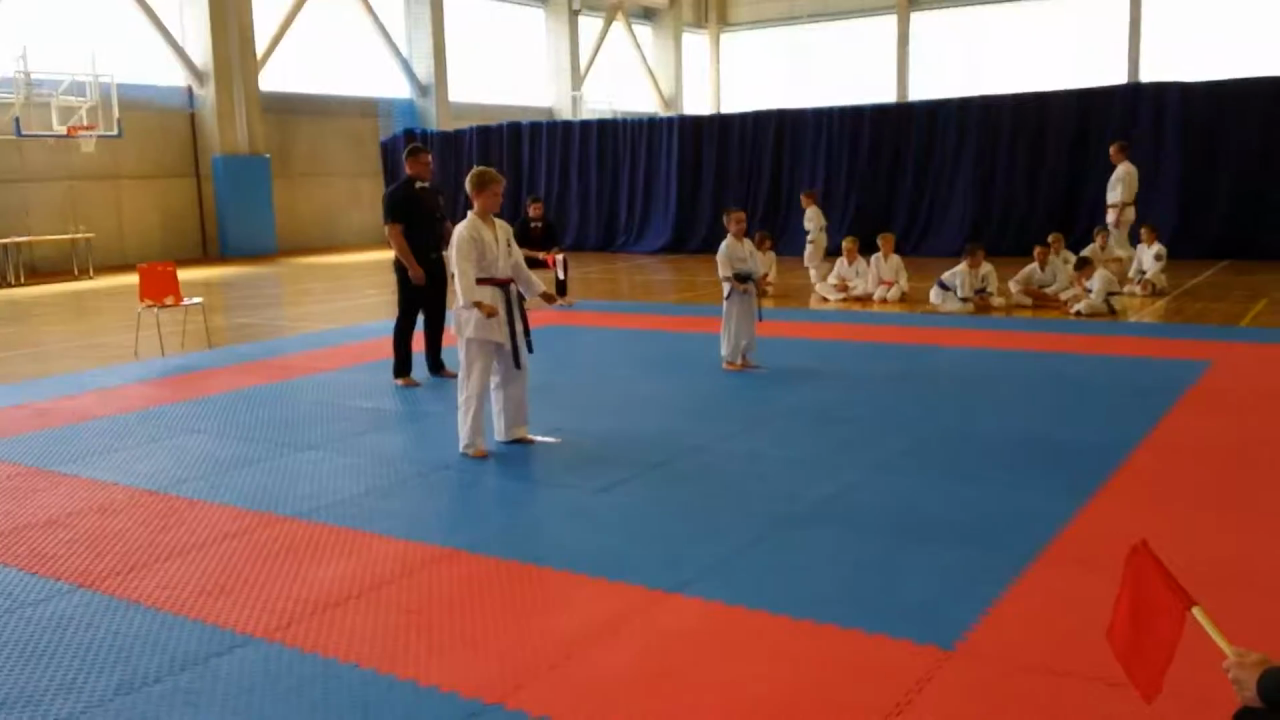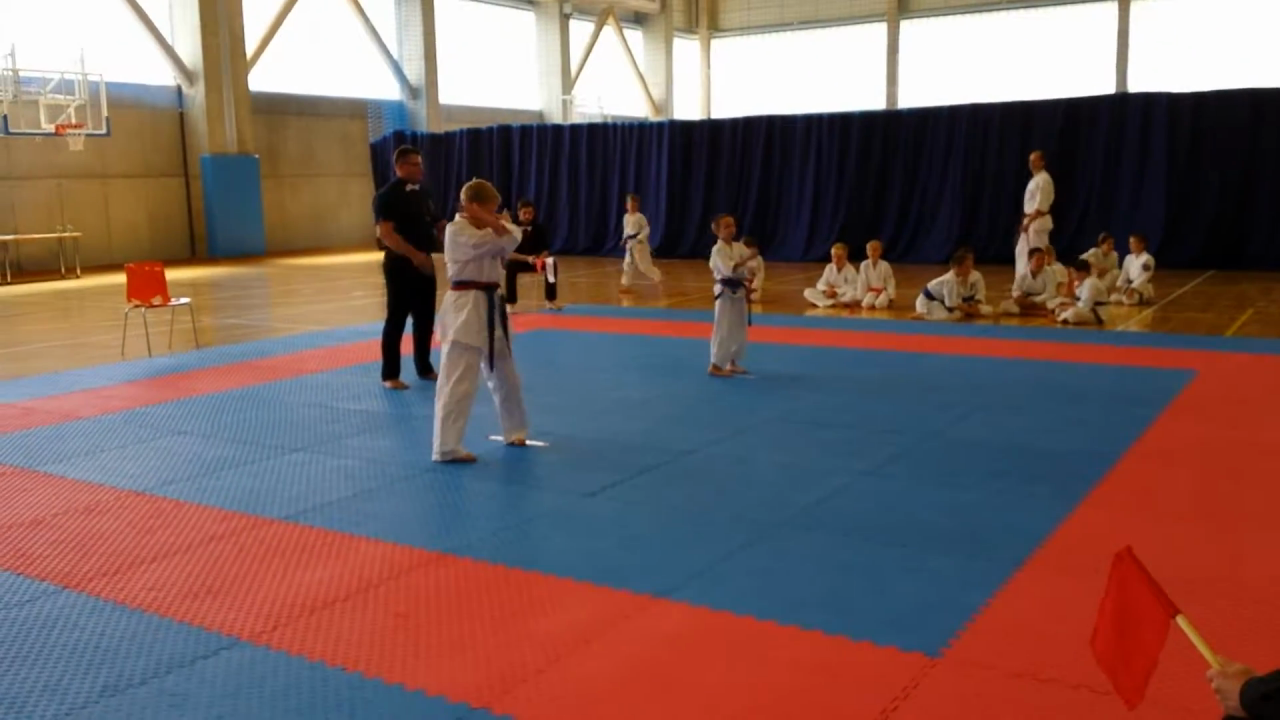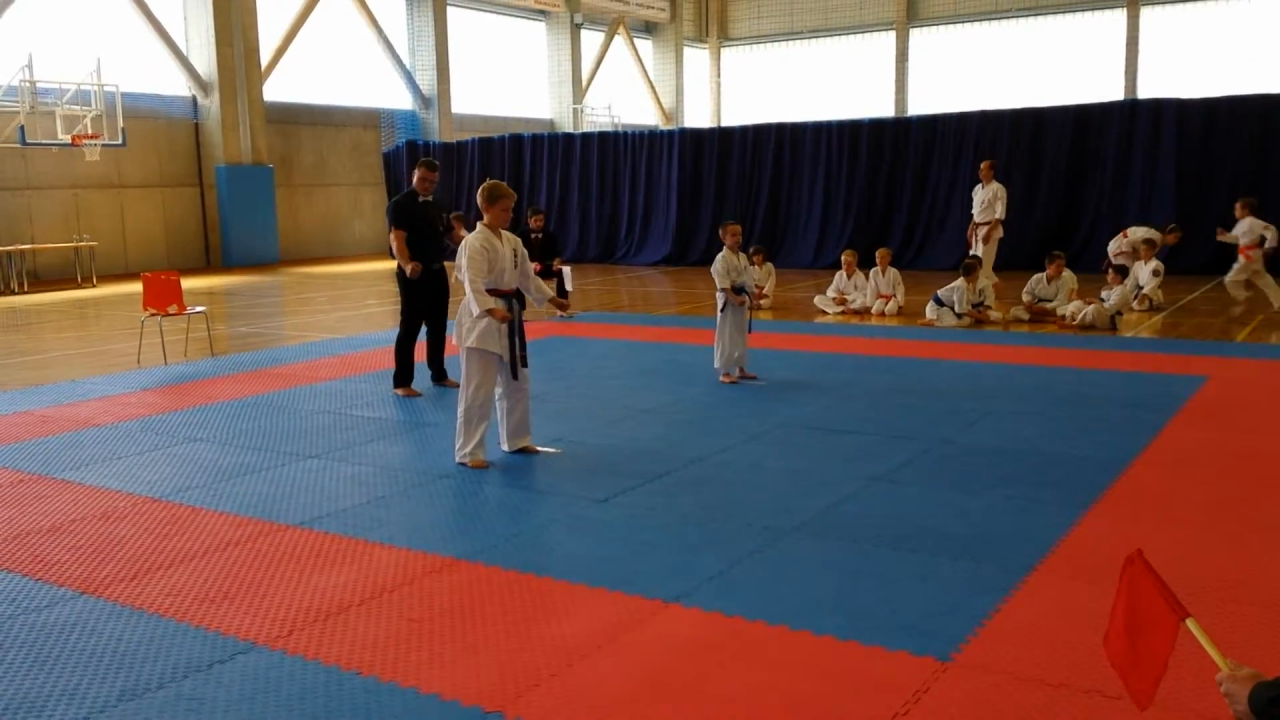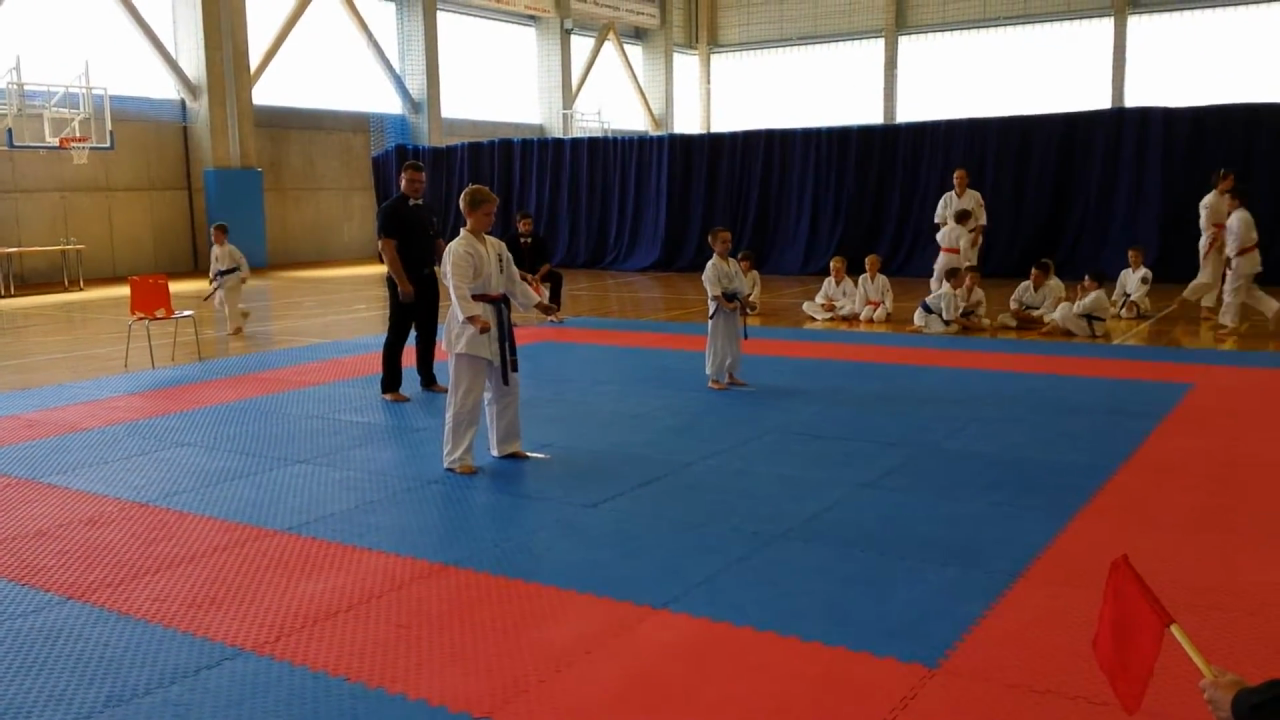
dt=1s
person 1, frame 1
left shoulder: (503, 228)
right shoulder: (466, 231)
left elbow: (517, 266)
right elbow: (464, 273)
left wrist: (540, 291)
right wrist: (478, 303)
left hip: (507, 304)
right hip: (479, 309)
left knee: (513, 372)
right knee: (476, 378)
left ankle: (511, 429)
right ankle: (471, 441)
person 1, frame 2
left shoulder: (486, 230)
right shoulder: (456, 231)
left elbow: (512, 239)
right elbow: (492, 242)
left wrist: (491, 221)
right wrist: (488, 223)
left hip: (490, 307)
right hip: (464, 309)
left knee: (505, 376)
right knee: (458, 382)
left ankle: (514, 430)
right ankle: (446, 448)
person 1, frame 3
left shoulder: (512, 241)
right shoulder: (475, 242)
left elbow: (527, 277)
right elbow: (474, 284)
left wrist: (551, 299)
right wrist: (491, 311)
left hip: (508, 316)
right hip: (481, 319)
left knee: (516, 384)
right knee: (478, 389)
left ankle: (516, 439)
right ankle: (468, 451)
person 1, frame 4
left shoulder: (497, 246)
right shoulder: (459, 249)
left elbow: (513, 281)
right elbow: (459, 290)
left wrist: (538, 303)
right wrist: (474, 318)
left hip: (498, 322)
right hip: (470, 327)
left knee: (506, 388)
right knee: (467, 395)
left ankle: (505, 445)
right ankle: (457, 458)
person 2, frame 1
left shoulder: (433, 192)
right shoulder: (397, 194)
left elbow: (445, 226)
right elbow: (393, 234)
right wrist: (412, 267)
left hip: (436, 262)
right hip: (411, 265)
left knee: (436, 316)
right knee: (407, 318)
left ankle: (436, 365)
right ankle: (401, 372)
person 2, frame 2
left shoulder: (423, 194)
right shoulder: (388, 195)
left elbow: (433, 226)
right elbow: (384, 233)
right wrist: (414, 255)
left hip: (424, 263)
right hip: (399, 265)
left knee: (425, 317)
right knee: (397, 319)
left ankle: (424, 368)
right ankle: (390, 374)
person 2, frame 3
left shoulder: (436, 206)
right shoulder: (400, 204)
left elbow: (450, 234)
right elbow: (396, 240)
right wrist: (407, 265)
left hip: (437, 272)
right hip: (414, 274)
left knee: (438, 325)
right knee: (410, 327)
left ankle: (439, 375)
right ankle: (402, 382)
person 2, frame 4
left shoulder: (427, 209)
right shoulder: (391, 209)
left elbow: (437, 243)
right elbow: (386, 249)
right wrist: (402, 282)
left hip: (428, 278)
right hip: (404, 281)
left knee: (428, 332)
right knee: (398, 334)
left ankle: (428, 379)
right ankle: (389, 387)
